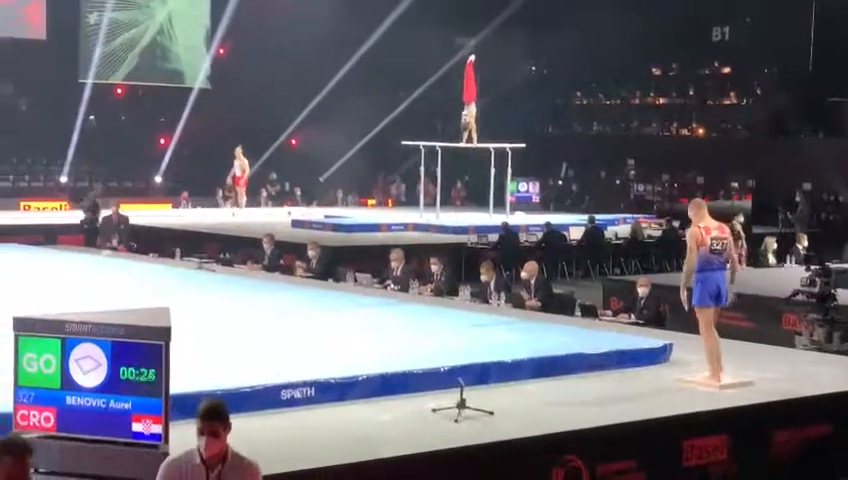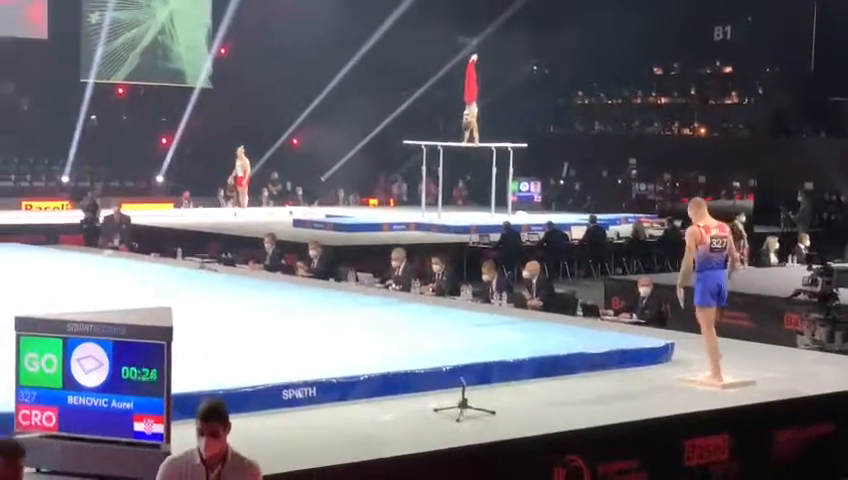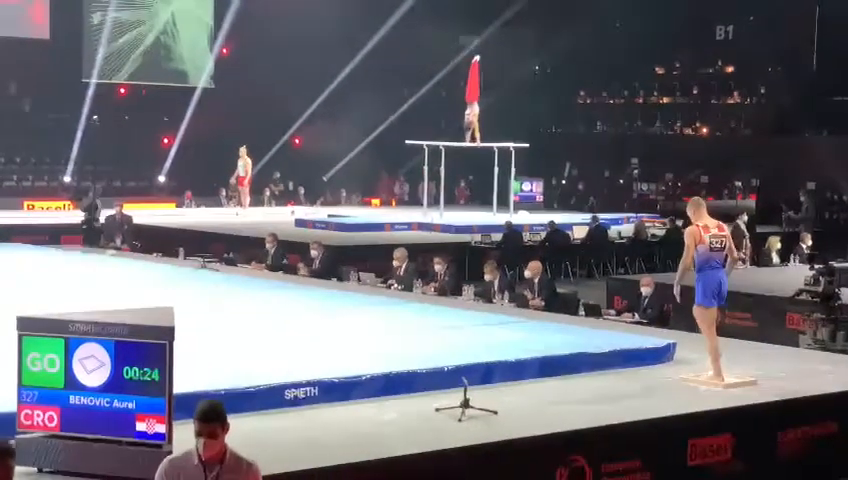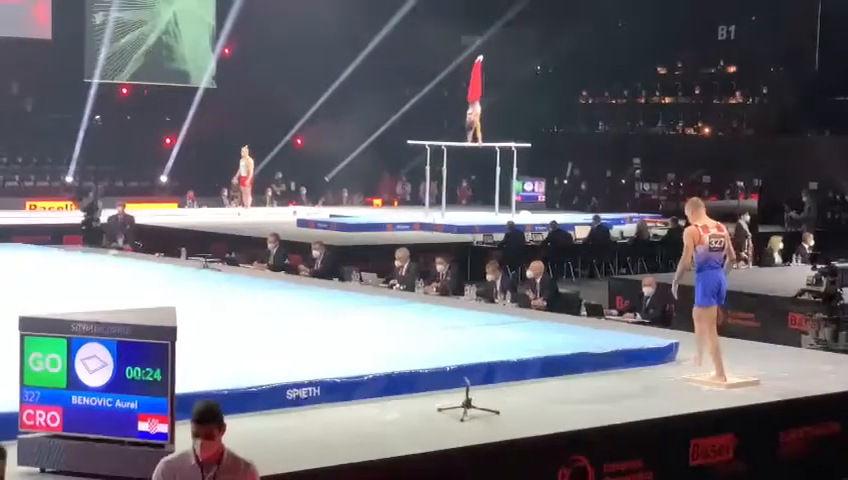
dt=0.1s
person 1, frame 1
left shoulder: (694, 231)
right shoulder: (725, 229)
left elbow: (690, 263)
right elbow: (734, 260)
left wrist: (683, 287)
right wrist: (730, 283)
left hip: (705, 279)
right hip: (721, 278)
left knee: (706, 330)
right knee: (710, 327)
left ankle: (713, 375)
right ankle: (718, 368)
person 1, frame 2
left shoulder: (694, 230)
right shoulder: (724, 228)
left elbow: (688, 262)
right elbow: (734, 258)
left wrist: (679, 285)
left hip: (705, 278)
right hip: (721, 277)
left knee: (708, 328)
right knee: (703, 317)
left ankle: (716, 374)
right ankle: (715, 354)
person 1, frame 3
left shoulder: (693, 230)
right shoulder: (723, 228)
left elbow: (687, 261)
right elbow: (734, 257)
left wrist: (677, 282)
left hip: (706, 278)
right hip: (720, 277)
left knee: (709, 328)
right knee: (698, 312)
left ankle: (717, 374)
right ankle: (714, 353)
person 1, frame 4
left shoulder: (692, 230)
right shoulder: (721, 228)
left elbow: (686, 261)
right elbow: (732, 257)
left wrist: (675, 281)
left hip: (705, 278)
right hip: (720, 277)
left knee: (710, 329)
right knee: (698, 316)
left ankle: (720, 373)
right ankle: (699, 357)
